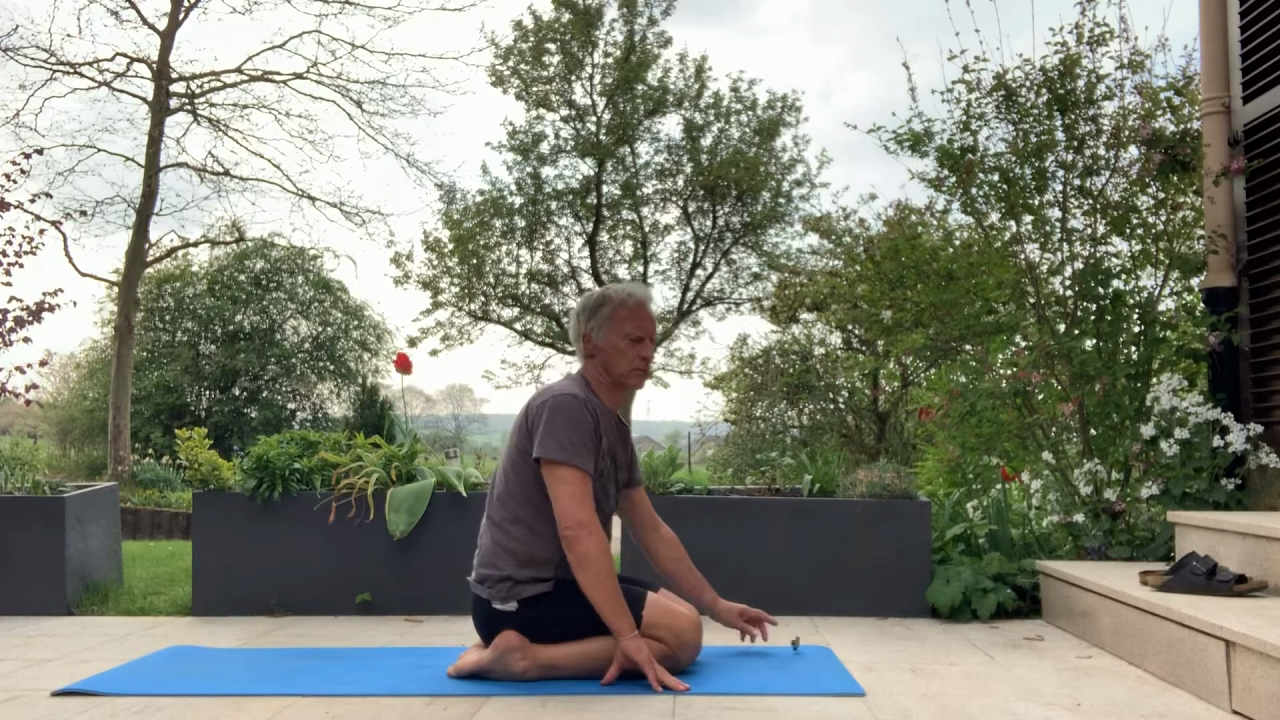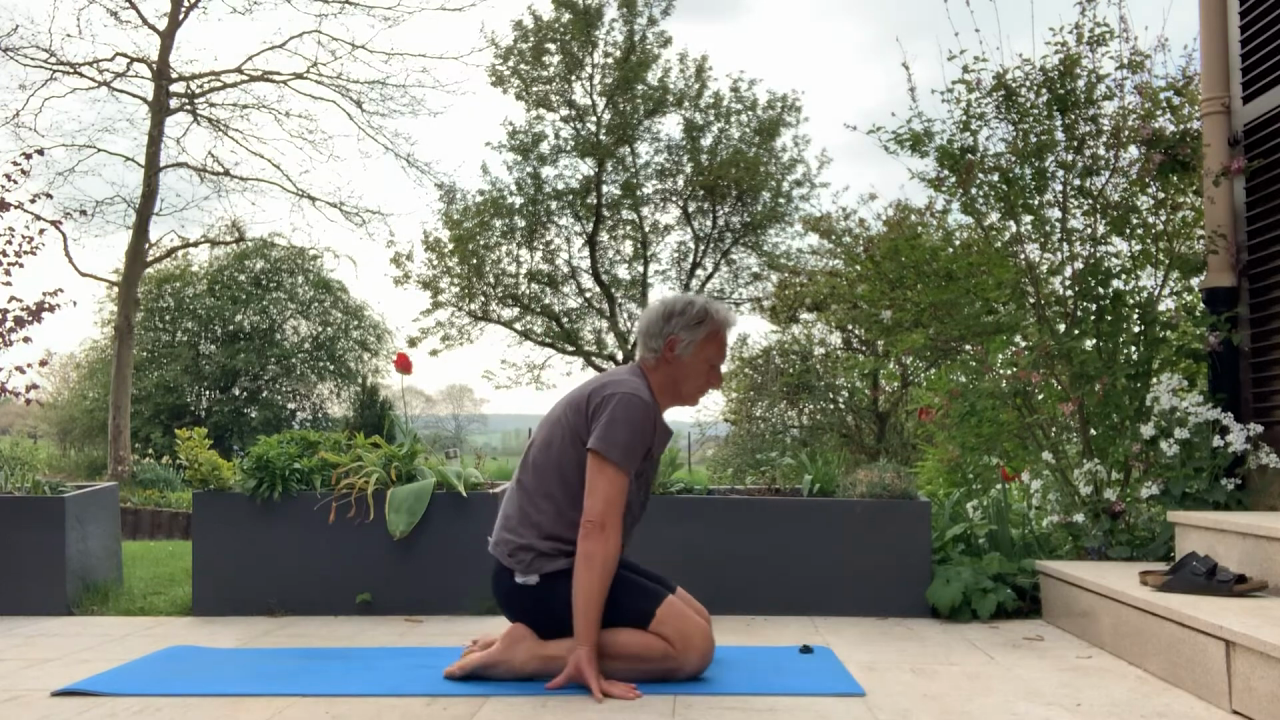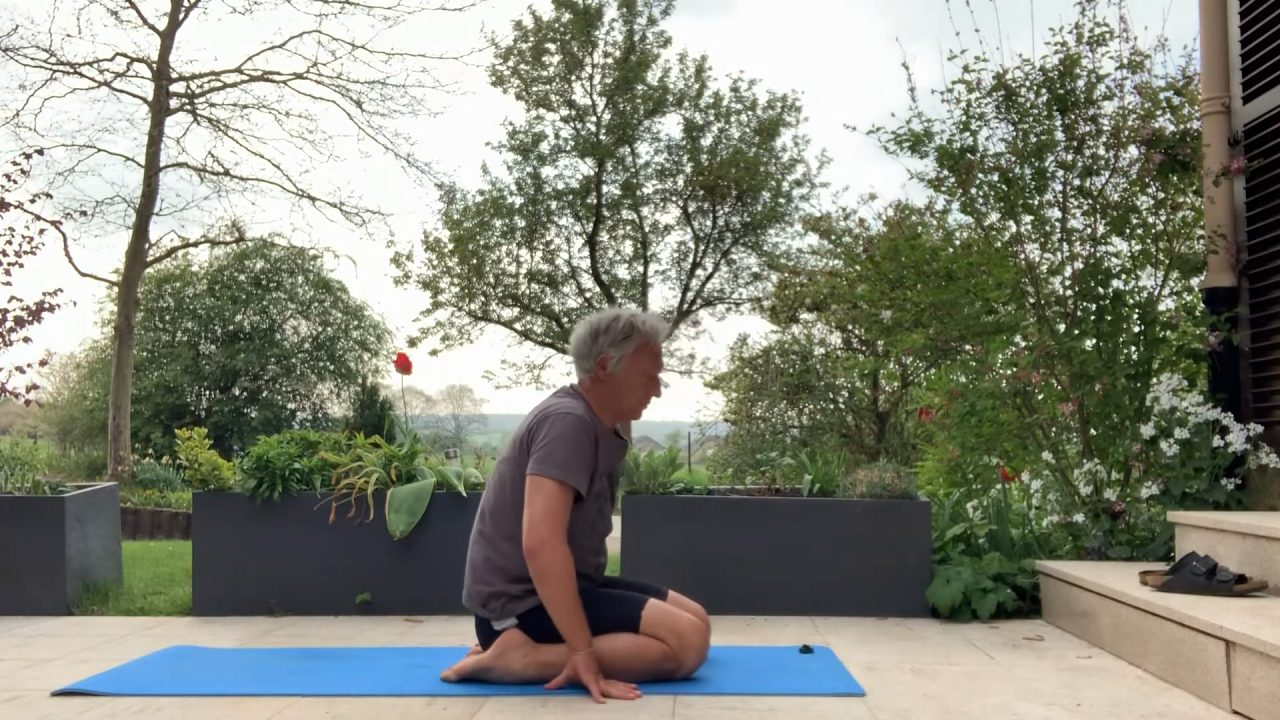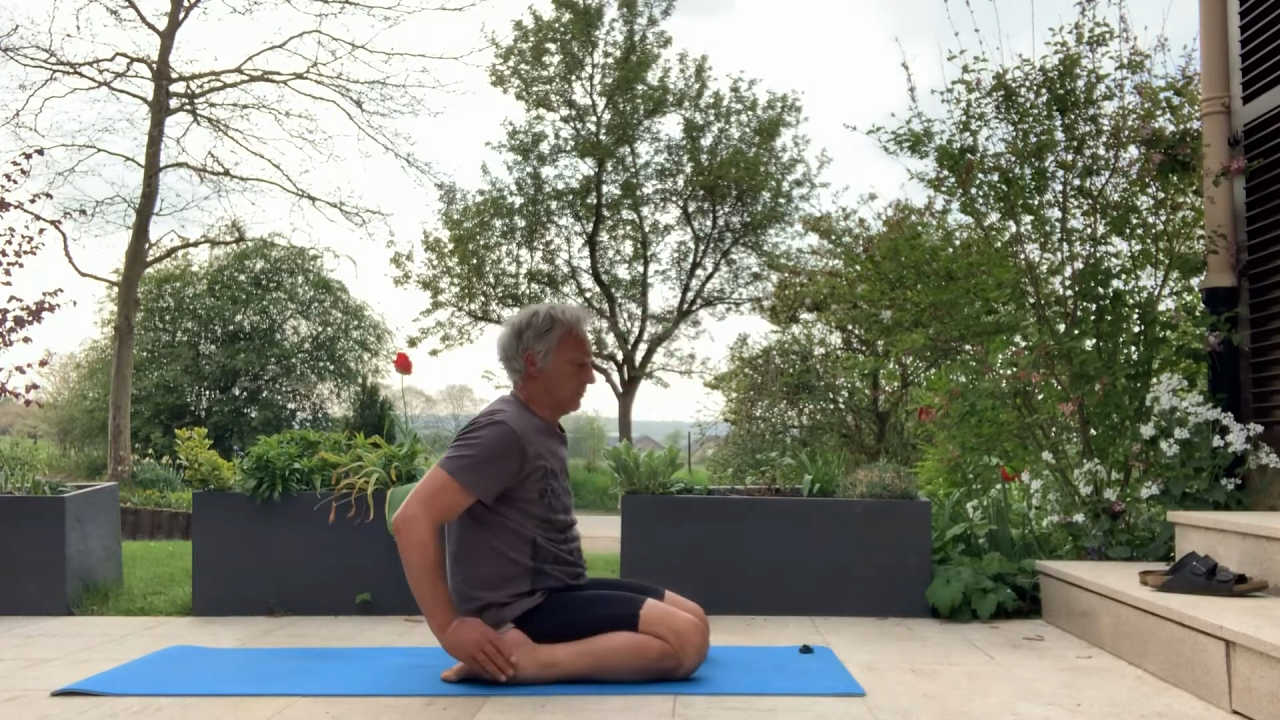
dt=1s
person 1, frame 1
left shoulder: (613, 426)
right shoulder: (568, 406)
left elbow: (650, 529)
right elbow: (578, 531)
left wrist: (716, 603)
right wrist: (627, 635)
left hip: (552, 584)
right hip: (521, 598)
left knee: (683, 615)
right knee: (682, 633)
left ankle: (518, 643)
right ankle: (522, 657)
person 1, frame 2
left shoulder: (631, 394)
right shoulder: (629, 399)
right elbow: (597, 527)
right wrist: (585, 648)
left hip: (562, 564)
right hip: (538, 572)
left knee: (696, 624)
right knee: (691, 646)
left ankle: (538, 639)
right ankle: (526, 654)
person 1, frame 3
left shoulder: (596, 426)
right shoulder: (568, 423)
right elbow: (541, 543)
right wrist: (582, 650)
left hip: (556, 592)
right hip: (521, 607)
left knee: (695, 620)
right knee: (686, 642)
left ankle: (531, 648)
right ankle: (521, 658)
person 1, frame 4
left shoulder: (545, 429)
right shoulder: (504, 433)
right elbow: (412, 521)
right wrist: (449, 628)
left hip: (556, 595)
right hip: (520, 615)
left knee: (693, 619)
right knee: (686, 640)
right ankle: (518, 657)
